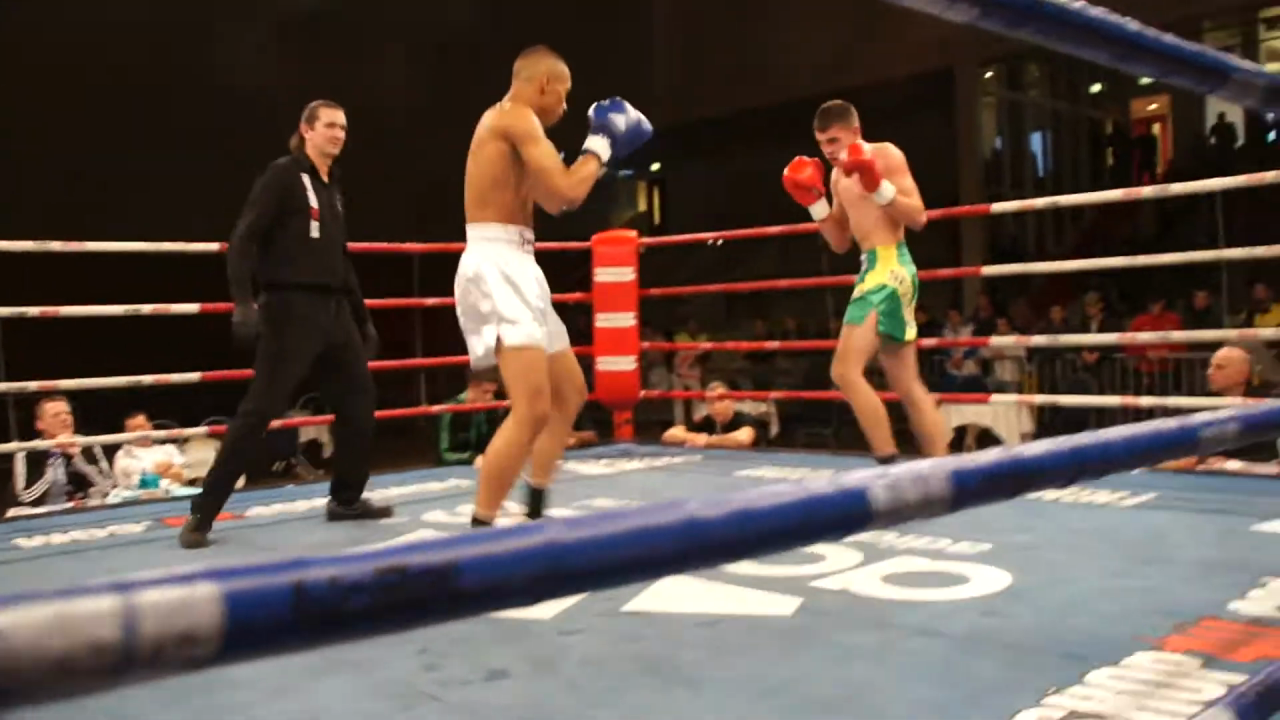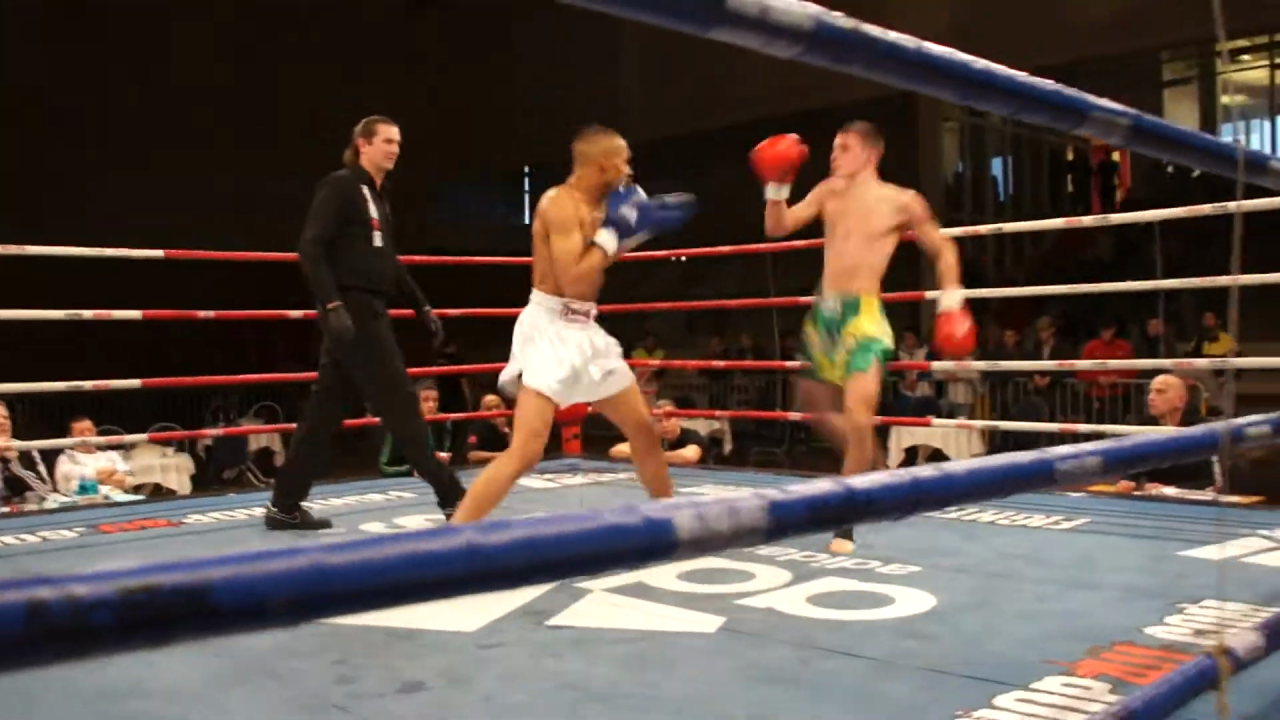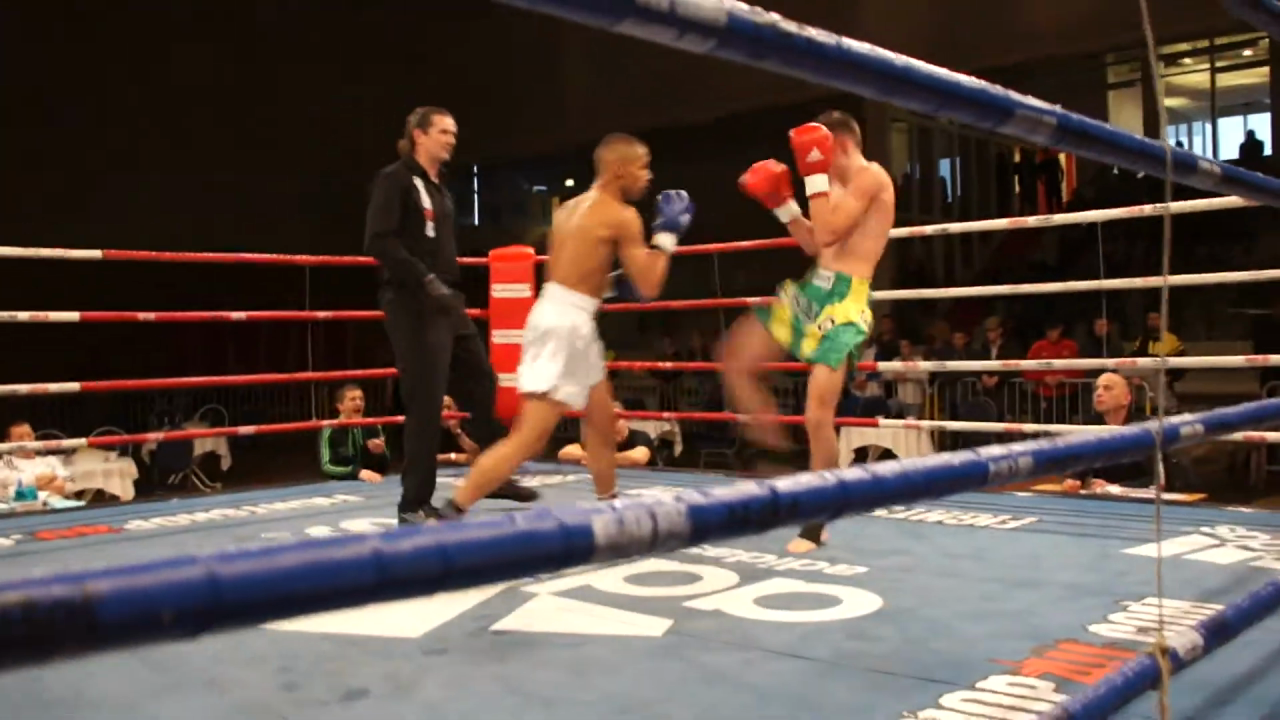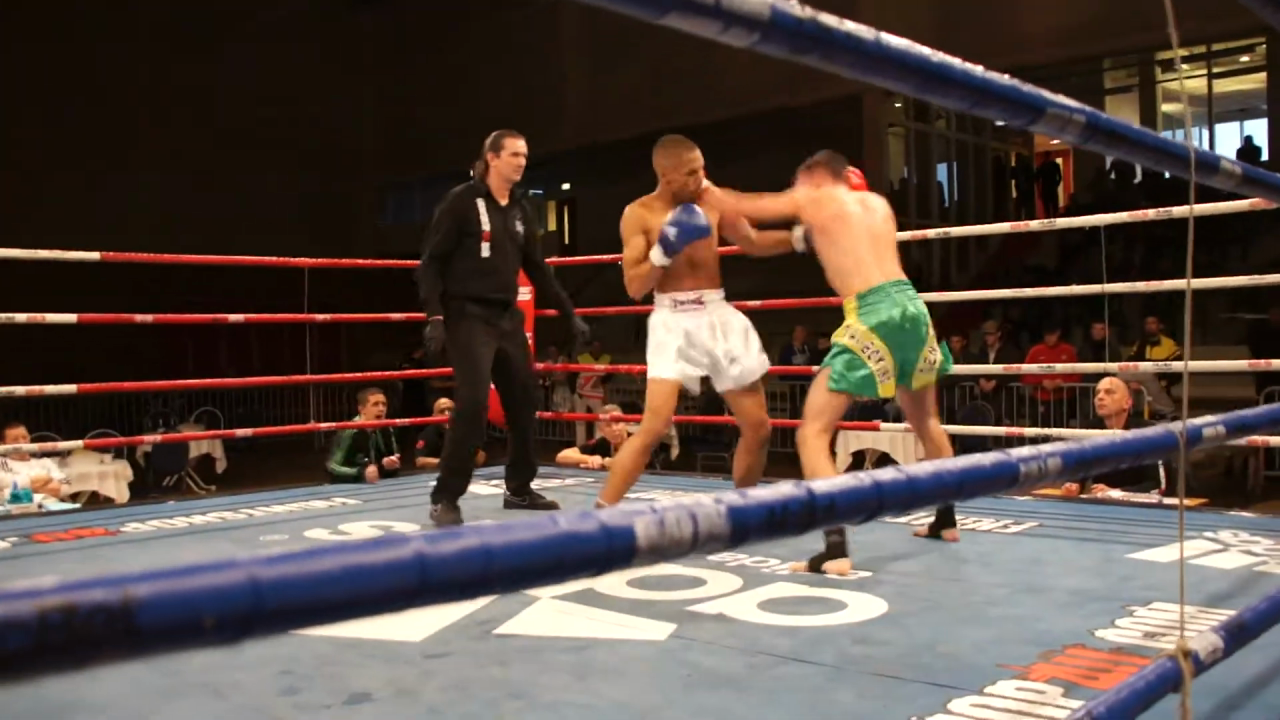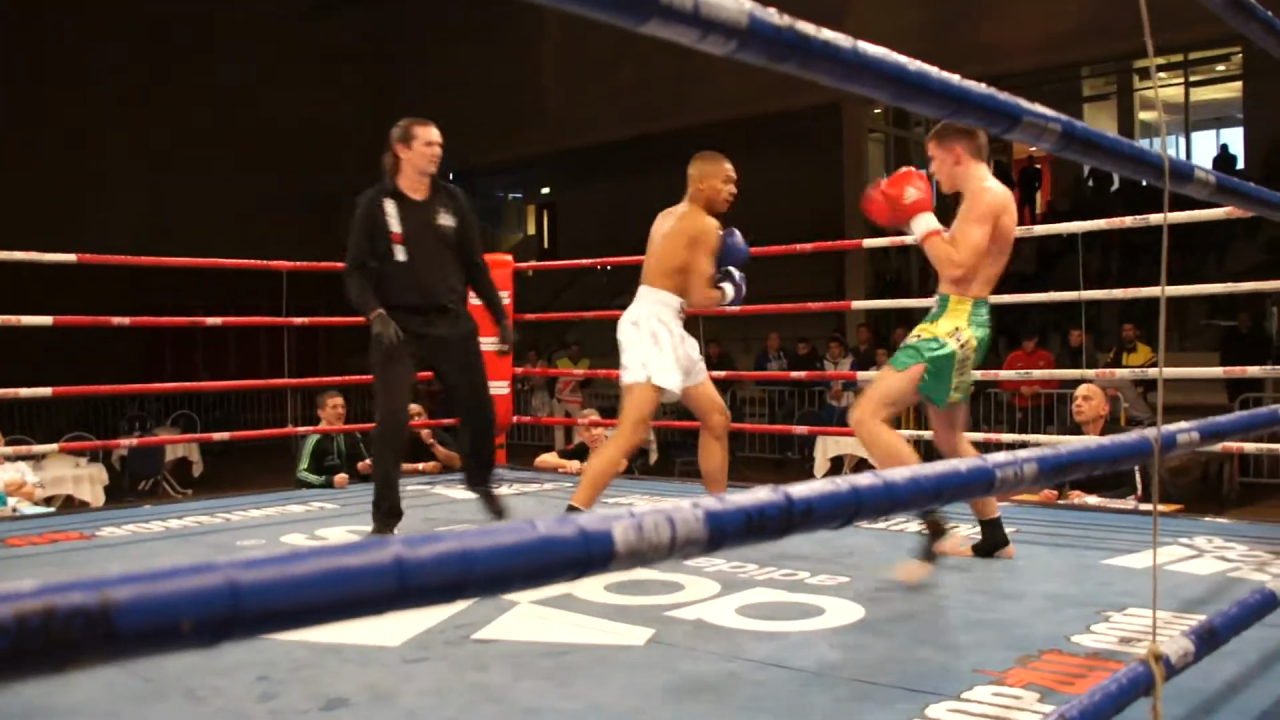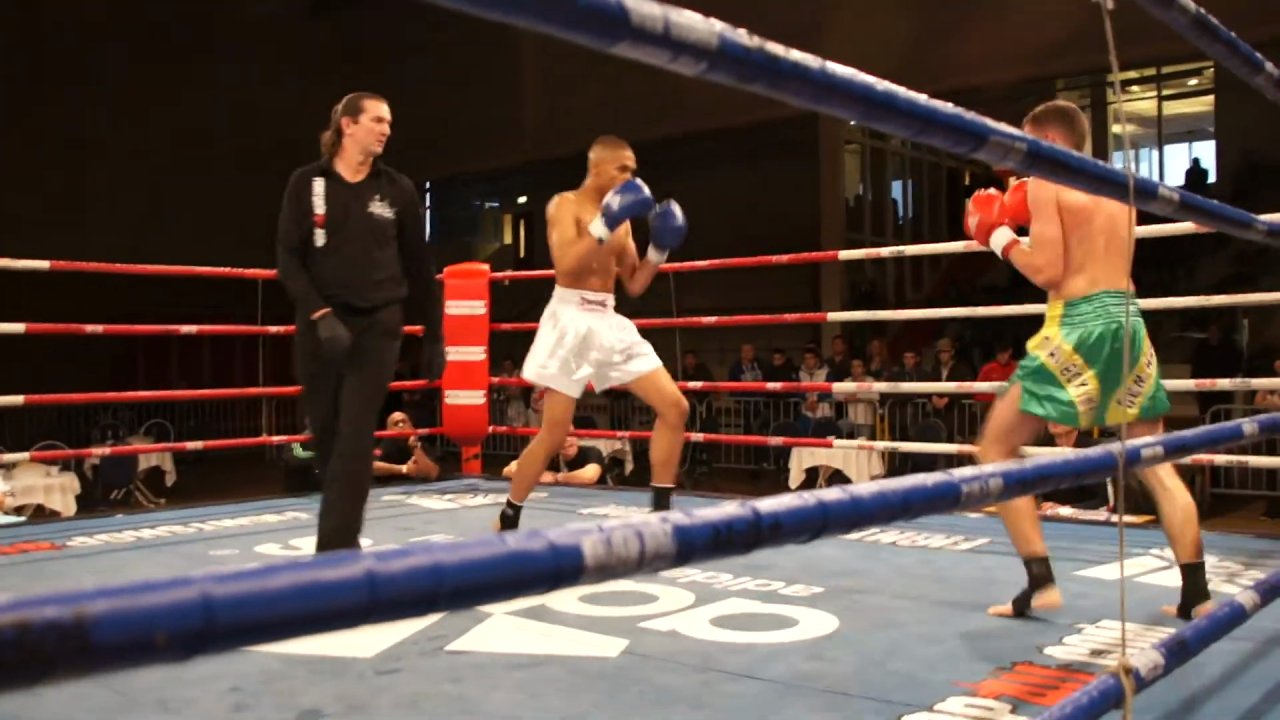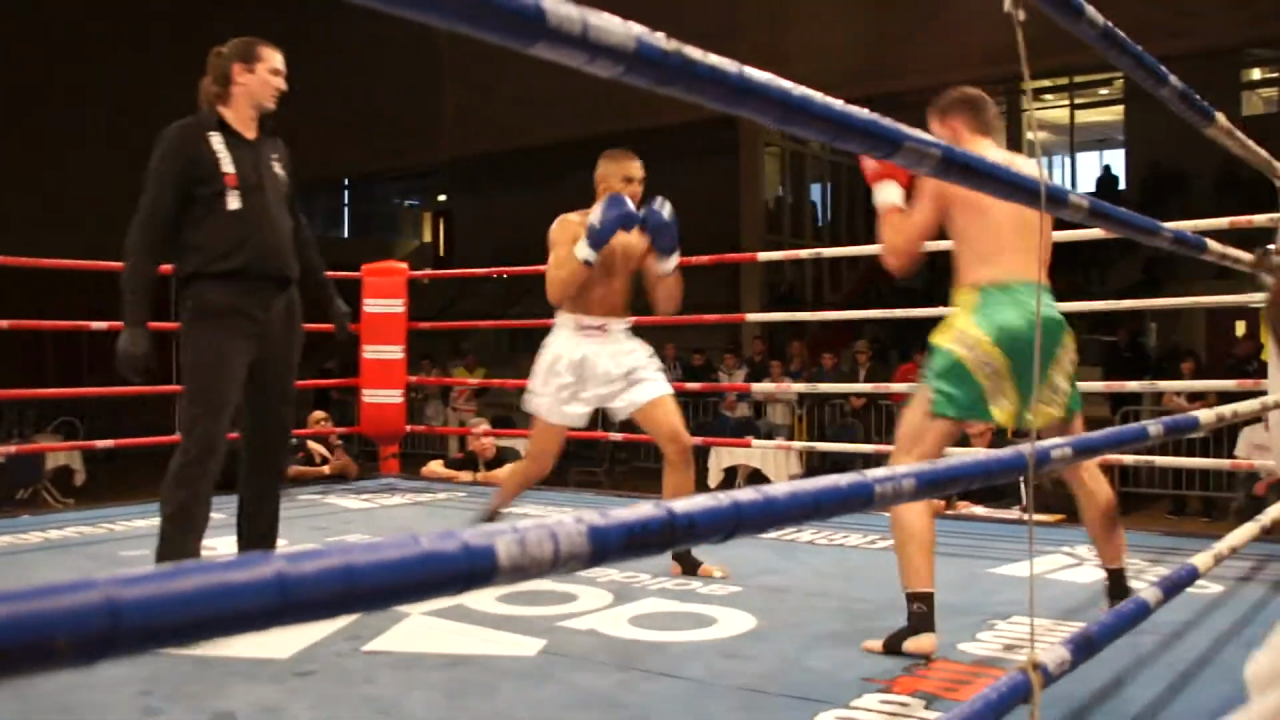
dt=0.5s
person 1, frame 1
left shoulder: (886, 155)
right shoulder: (839, 175)
left elbow: (917, 216)
right elbow: (840, 243)
left wrist: (875, 184)
right wrist: (812, 200)
left hip: (889, 267)
right hip: (875, 270)
left knee: (846, 373)
right knee: (907, 386)
person 1, frame 2
left shoulder: (903, 202)
right shoulder: (831, 190)
left elbow: (943, 251)
right elbow: (777, 226)
left wrist: (954, 306)
right wrist: (776, 183)
left hip: (863, 315)
right hip: (827, 308)
left knee: (859, 422)
right knee: (816, 406)
left ankle: (844, 521)
right ankle: (865, 467)
person 1, frame 3
left shoulder: (868, 176)
right shoulder: (838, 182)
left elbow: (824, 237)
left wrist: (814, 171)
right wrist: (780, 202)
left hip: (844, 303)
right hip: (813, 288)
left knee: (816, 418)
right knee: (736, 361)
left ankle: (815, 521)
right ankle: (772, 441)
person 1, frame 4
left shoulder: (811, 198)
right shoulder: (877, 203)
left elbow: (734, 206)
left wrist: (701, 188)
left hip: (868, 319)
right hip: (907, 305)
left knee: (811, 431)
right knee: (924, 421)
left ankle: (835, 548)
right ankle: (946, 518)
person 1, frame 5
left shoulder: (988, 197)
right shoulder: (975, 193)
left elbow: (957, 268)
left wrist: (919, 216)
right wrist: (907, 216)
left hip: (956, 323)
right hip: (950, 321)
left knee: (867, 417)
right knee: (948, 439)
left ankle: (936, 529)
right ankle: (995, 536)
person 1, frame 6
left shoulder: (1044, 184)
left elbow: (1047, 274)
left wrist: (1000, 236)
left hip: (1074, 329)
right hip: (1125, 324)
left knee: (994, 449)
right knee: (1156, 466)
left ankle: (1040, 580)
right ankle: (1195, 590)
person 1, frame 7
right shoulder: (1034, 171)
left elbow: (897, 260)
left wrist: (886, 186)
left hip: (981, 321)
right hip: (1043, 317)
left knee: (906, 464)
right knee: (1079, 465)
left ankle: (918, 620)
right ankle: (1120, 589)
person 2, frame 1
left shoulder: (333, 187)
right shoulder: (282, 177)
right elbow: (245, 241)
left wrist: (362, 316)
right wrist: (244, 302)
left hip: (332, 308)
right hip: (291, 305)
left knee: (359, 400)
right knee: (262, 406)
left ankle: (346, 497)
right ankle: (204, 511)
person 2, frame 2
left shoulder: (379, 193)
right shoulder: (341, 187)
left elbow: (389, 263)
right elbow: (312, 250)
left wrist: (423, 308)
right wrist: (331, 304)
left hip: (366, 311)
right hip: (356, 309)
left knee: (328, 410)
right knee: (400, 401)
left ankle: (285, 503)
right ankle: (451, 497)
person 2, frame 3
left shoulder: (439, 184)
right shoulder: (395, 180)
right elbow: (378, 242)
right wrist: (425, 280)
left hip: (445, 301)
right hip: (412, 303)
left knee: (482, 384)
right knee: (425, 401)
right ankle: (414, 504)
person 2, frame 4
left shoulder: (521, 210)
right shoulder: (461, 201)
left elbow: (536, 268)
right elbow: (432, 262)
left wrist: (569, 313)
right wrist: (433, 315)
left hip: (505, 317)
right hip: (467, 315)
left knee: (523, 400)
right knee: (473, 401)
left ankle: (519, 488)
right ankle: (447, 496)
person 2, frame 5
left shoulder: (452, 200)
right shoulder: (375, 204)
left elbow: (474, 264)
right elbow: (357, 270)
left wrist: (501, 316)
right wrist: (376, 314)
left hip: (451, 323)
right hip: (398, 324)
left knee: (479, 410)
right knee: (392, 418)
left ankle: (480, 479)
right ankle: (385, 519)
person 2, frame 6
left shoulder: (399, 191)
right shoulder: (306, 183)
left elbow: (419, 268)
right elbow: (289, 260)
left wrist: (432, 337)
right wrist: (320, 314)
left hip: (377, 327)
right hip: (322, 326)
left knee: (354, 438)
right knee: (325, 437)
left ankle: (334, 552)
right ankle: (340, 537)
person 2, frame 7
left shoulder: (274, 151)
right shoulder: (188, 139)
right elbow: (148, 233)
left wrist: (328, 297)
right wrist: (135, 322)
left hip: (278, 307)
right hip: (217, 306)
left knee: (271, 443)
right knee: (203, 440)
left ankle: (256, 560)
person 3, frame 1
left shoulder: (509, 127)
right shoulder: (515, 117)
left elbow: (550, 199)
right elbow: (566, 192)
left wrist: (597, 149)
right wrist: (604, 141)
left hip: (511, 267)
right hip: (498, 267)
left knee: (570, 393)
right knee: (533, 410)
left ankle: (535, 511)
right ankle: (477, 534)
person 3, frame 2
left shoulder: (593, 201)
right shoulder: (561, 204)
right elbow: (574, 284)
right wrist: (612, 233)
left hip: (584, 331)
right hip: (549, 329)
left knee: (645, 432)
right knee: (525, 451)
person 3, frame 3
left shoulder: (574, 207)
right shoulder: (621, 217)
right elbow: (649, 286)
left wrist: (615, 281)
right wrist: (668, 233)
left hip: (569, 322)
right hip: (567, 325)
left knee: (602, 421)
right knee: (527, 440)
right ankle: (448, 520)
person 3, frame 4
right shoulder: (637, 214)
left elbow: (755, 242)
right elbow: (634, 287)
right wrist: (663, 249)
left hip: (719, 319)
right hip: (674, 323)
left knee: (757, 428)
right knee: (652, 430)
person 3, frame 5
left shoulder: (668, 217)
right shoulder: (703, 226)
right elbow: (699, 298)
left wrist: (713, 273)
right wrist: (730, 288)
left hip: (662, 327)
right hip: (652, 325)
left knee: (717, 418)
right knee: (630, 434)
person 3, frame 6
left shoulder: (617, 214)
right shoulder: (564, 205)
left elbow: (635, 284)
right elbow: (566, 265)
left wrist: (660, 246)
right wrist: (606, 222)
left hip: (610, 322)
right hip: (569, 322)
left knee: (674, 406)
right knee: (554, 434)
left ankle: (662, 509)
right ankle: (508, 519)
person 3, frame 7
left shoulder: (639, 236)
right shoulder: (569, 226)
left elbow: (667, 305)
right elbow: (556, 293)
left wrist: (665, 253)
right wrist: (593, 240)
left hip: (622, 348)
right hip: (572, 350)
left knee: (678, 443)
right knee: (539, 462)
left ankle: (682, 554)
right ankle: (489, 519)
